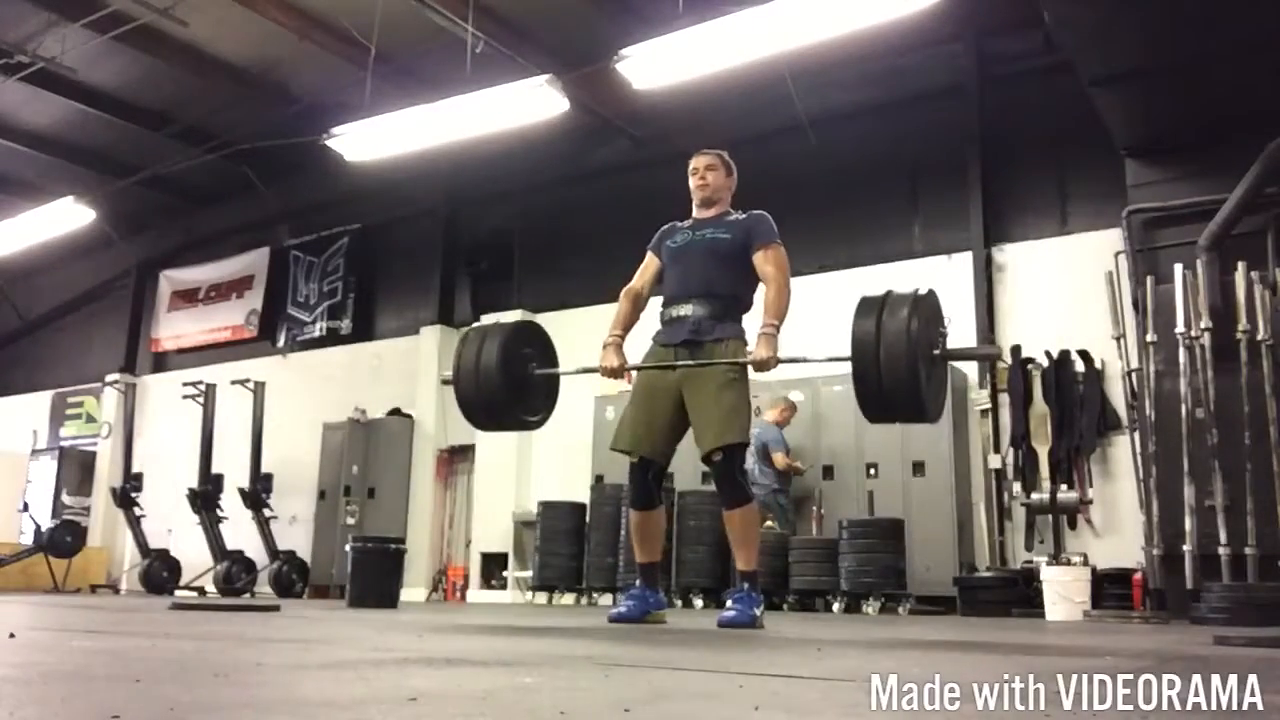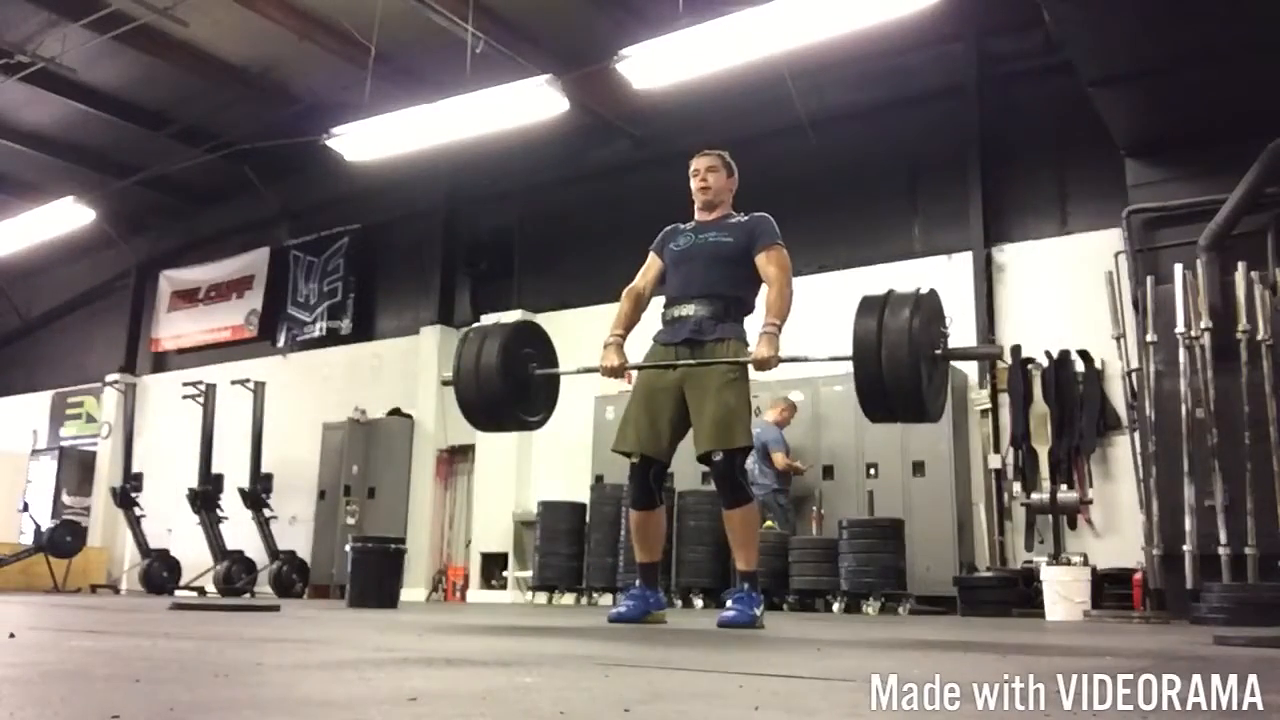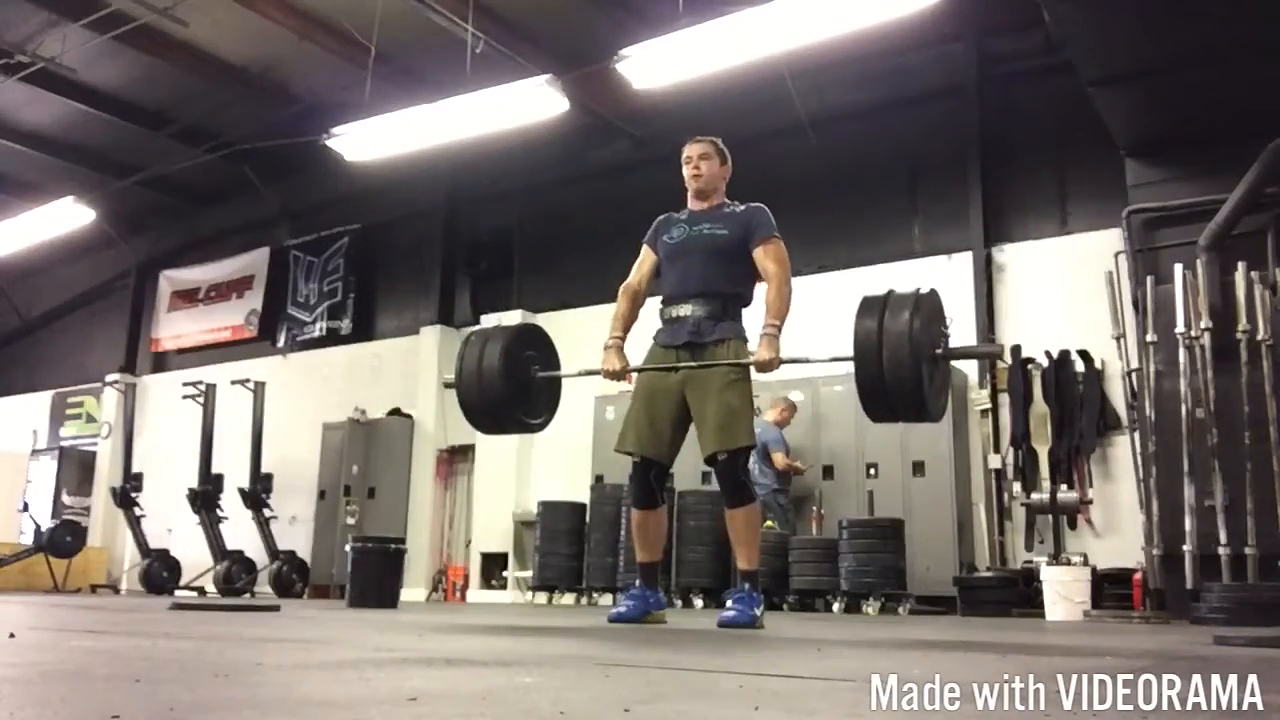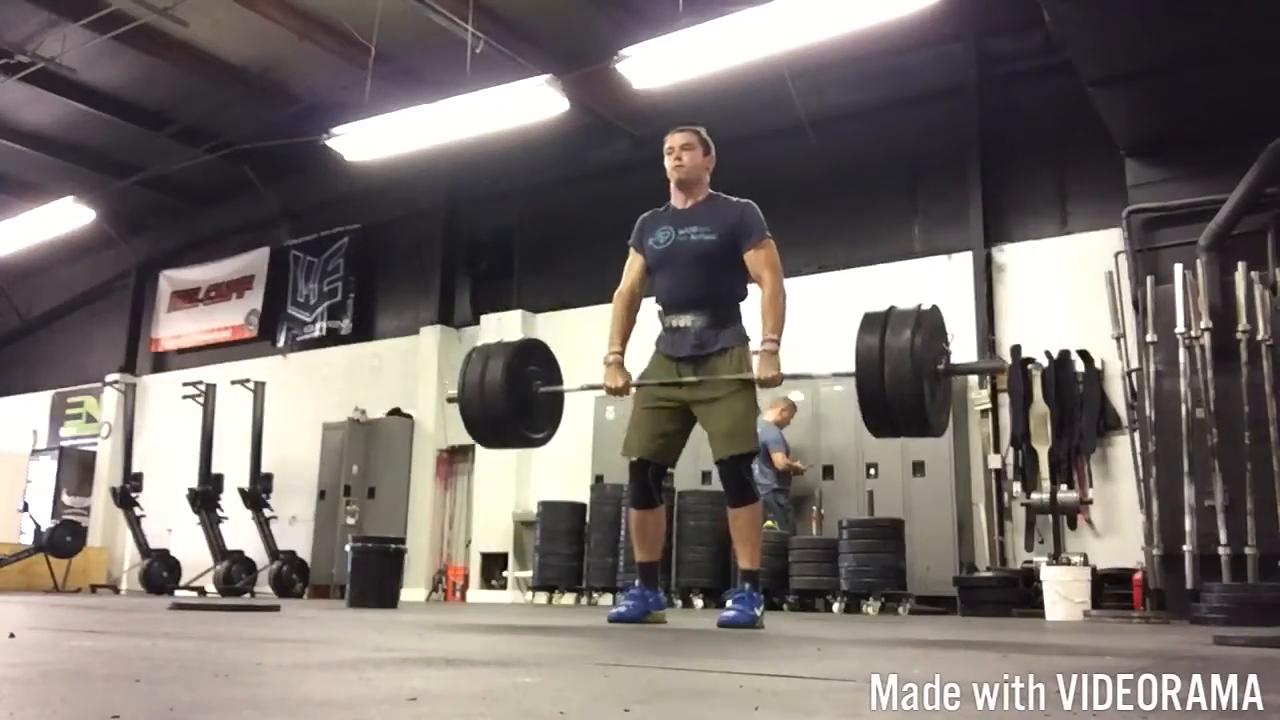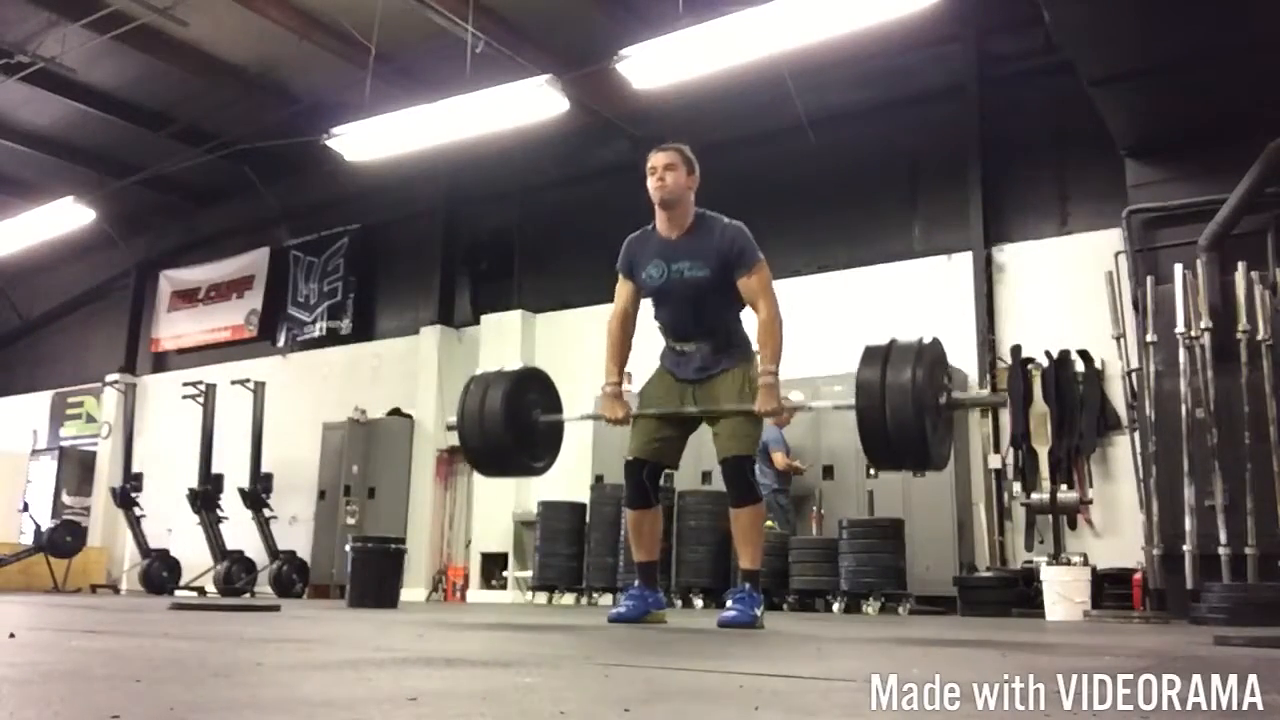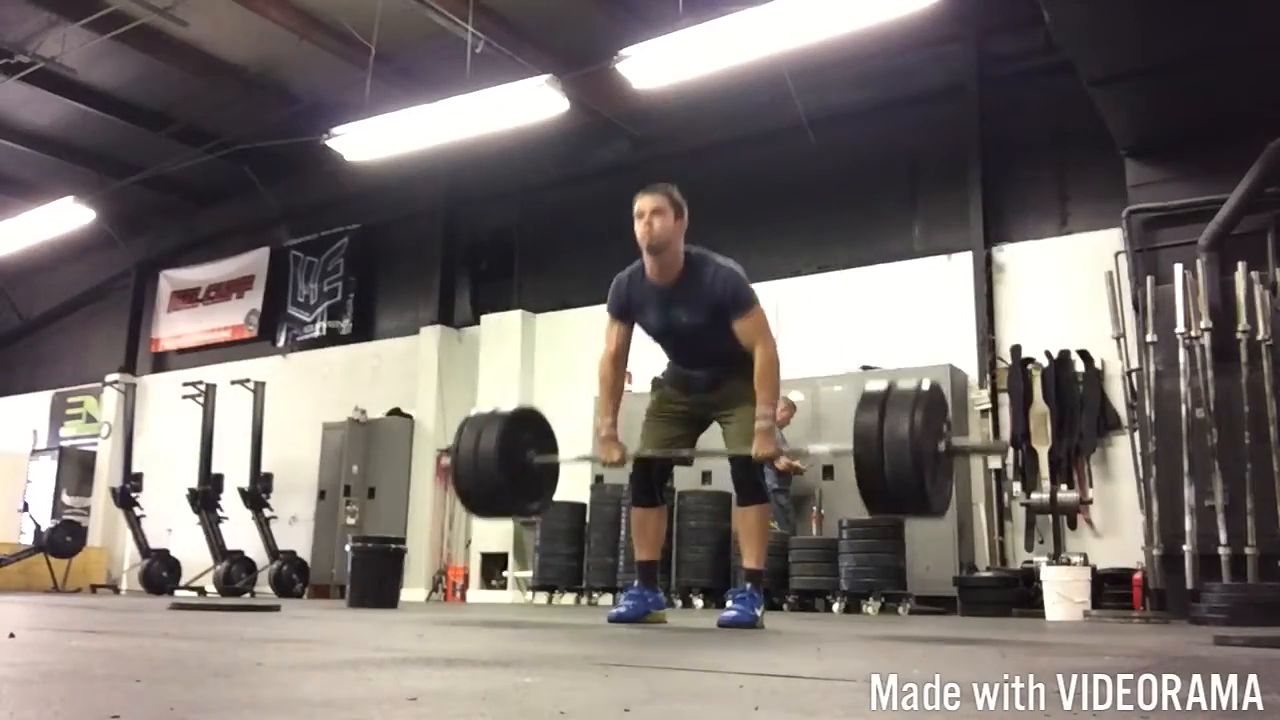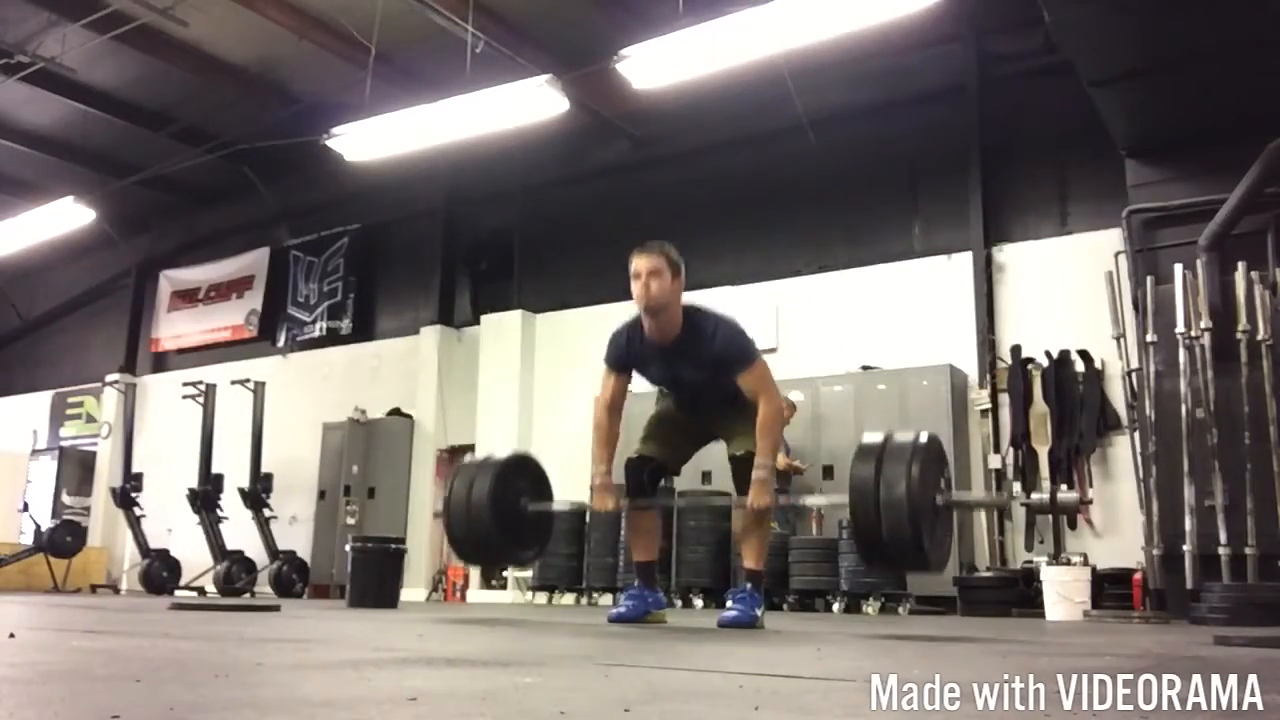
dt=0.2s
person 1, frame 1
left shoulder: (752, 225)
right shoulder: (669, 234)
left elbow: (777, 280)
right elbow: (636, 289)
left wrist: (767, 335)
right wrist: (613, 341)
left hip: (718, 347)
right hip: (663, 351)
left knee: (726, 466)
right knee: (642, 471)
left ankle: (747, 593)
right ankle: (648, 590)
person 1, frame 2
left shoulder: (754, 227)
right shoulder: (671, 236)
left elbow: (779, 281)
right elbow: (637, 290)
left wrist: (769, 335)
right wrist: (614, 341)
left hip: (719, 348)
right hip: (663, 350)
left knee: (726, 467)
right knee: (643, 470)
left ankle: (747, 593)
right ankle: (647, 589)
person 1, frame 3
left shoulder: (748, 218)
right shoulder: (663, 226)
left elbow: (777, 277)
right elbow: (633, 286)
left wrist: (769, 336)
right wrist: (614, 343)
left hip: (719, 346)
right hip: (663, 350)
left knee: (730, 467)
right knee: (645, 471)
left ankle: (748, 593)
right ankle: (647, 590)
person 1, frame 4
left shoulder: (737, 214)
right shoulder: (649, 224)
left elbow: (771, 282)
right elbow: (627, 293)
left wrist: (769, 350)
right wrist: (615, 357)
left hip: (723, 354)
right hip: (667, 356)
left knee: (734, 469)
right knee: (643, 470)
left ankle: (748, 593)
right ankle: (647, 590)
person 1, frame 5
left shoulder: (727, 237)
right shoulder: (636, 247)
left elbow: (766, 308)
right elbow: (621, 318)
left wrist: (768, 380)
right wrist: (613, 387)
left hip: (728, 368)
right hip: (672, 371)
left knee: (737, 468)
right knee: (638, 471)
left ankle: (748, 592)
right ankle: (646, 590)
person 1, frame 6
left shoulder: (719, 278)
right shoulder: (627, 288)
left elbow: (763, 349)
right elbow: (612, 358)
left wrist: (765, 426)
right wrist: (607, 430)
left hip: (735, 380)
right hip: (680, 384)
left knee: (747, 466)
right knee: (646, 469)
left ankle: (749, 593)
right ankle: (647, 590)
person 1, frame 7
left shoulder: (718, 335)
right shoulder: (625, 341)
left elbow: (769, 398)
right elbow: (607, 407)
left wrist: (763, 475)
right wrist: (601, 477)
left hip: (736, 408)
right hip: (682, 408)
left knee: (747, 465)
right knee: (639, 470)
left ankle: (749, 594)
right ankle: (647, 590)
